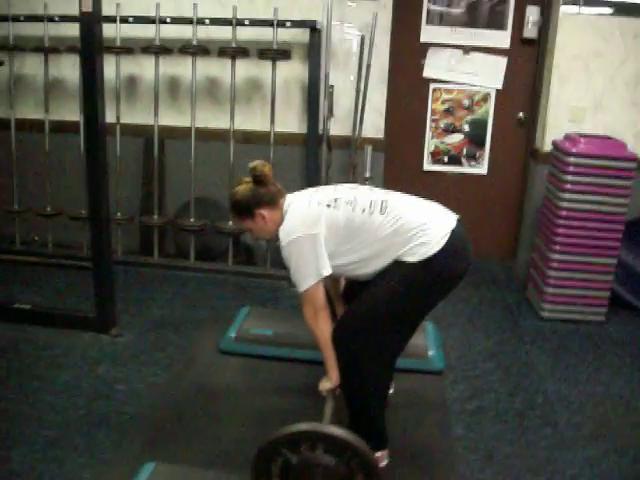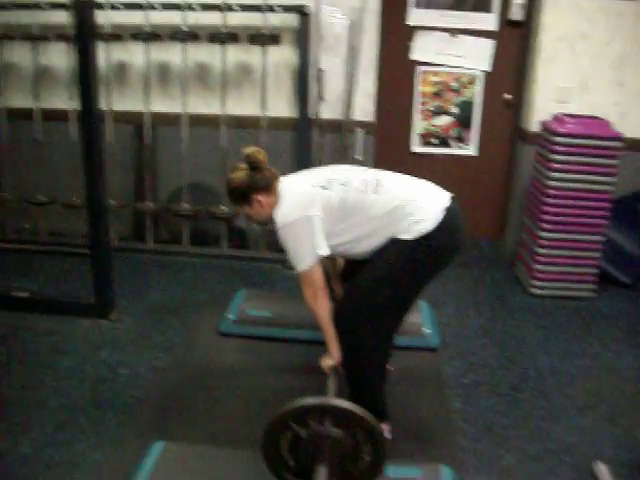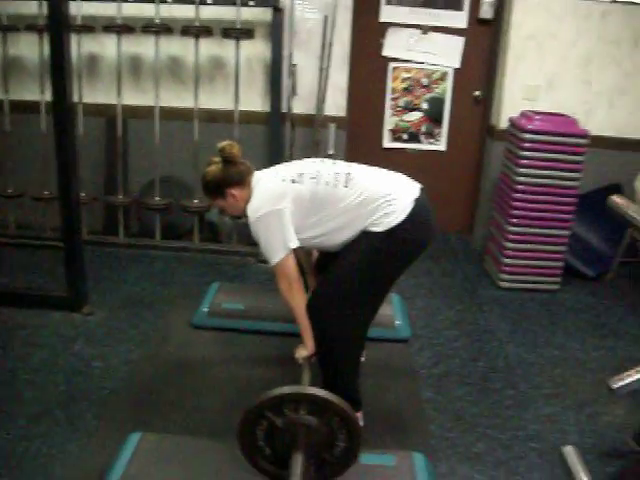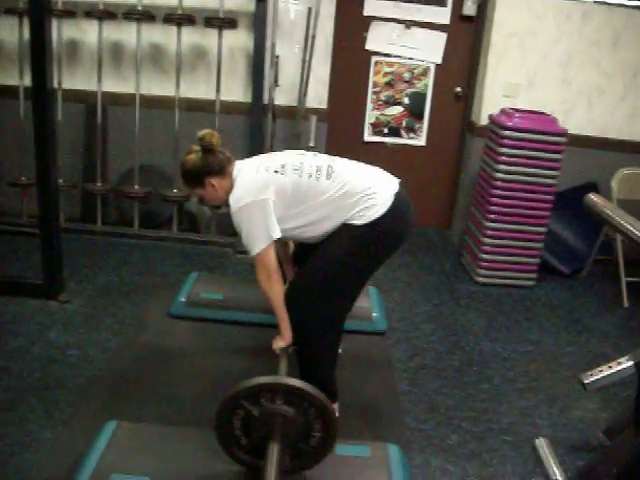
dt=0.2s
person 1, frame 1
left shoulder: (296, 232)
right shoulder: (304, 205)
left elbow: (315, 310)
right elbow: (332, 264)
left wrist: (333, 373)
right wrist: (342, 310)
left hip: (435, 254)
right hip: (442, 231)
left knee: (353, 337)
right knee: (358, 302)
left ankle: (370, 445)
right ankle: (375, 380)
person 1, frame 2
left shoulder: (291, 214)
right shoulder: (300, 187)
left elbow: (314, 290)
right elbow: (329, 242)
left wrist: (334, 350)
right wrist: (340, 291)
left hip: (428, 231)
right hip: (433, 208)
left knee: (354, 315)
right knee: (355, 280)
left ankle: (370, 419)
right ankle: (372, 357)
person 1, frame 3
left shoulder: (263, 208)
right shoulder: (272, 181)
left elbow: (289, 282)
right elbow: (305, 232)
left wrist: (308, 341)
right wrist: (316, 282)
left hip: (399, 223)
right hip: (404, 200)
left knee: (328, 306)
right knee: (329, 272)
right ankle: (346, 347)
person 1, frame 4
left shoulder: (245, 198)
right shoulder: (254, 171)
left elbow: (268, 273)
right elbow: (281, 230)
left wrist: (285, 332)
right wrist: (292, 276)
left hip: (379, 217)
right hip: (383, 193)
left knee: (306, 297)
right knee: (306, 262)
right ankle: (323, 338)
